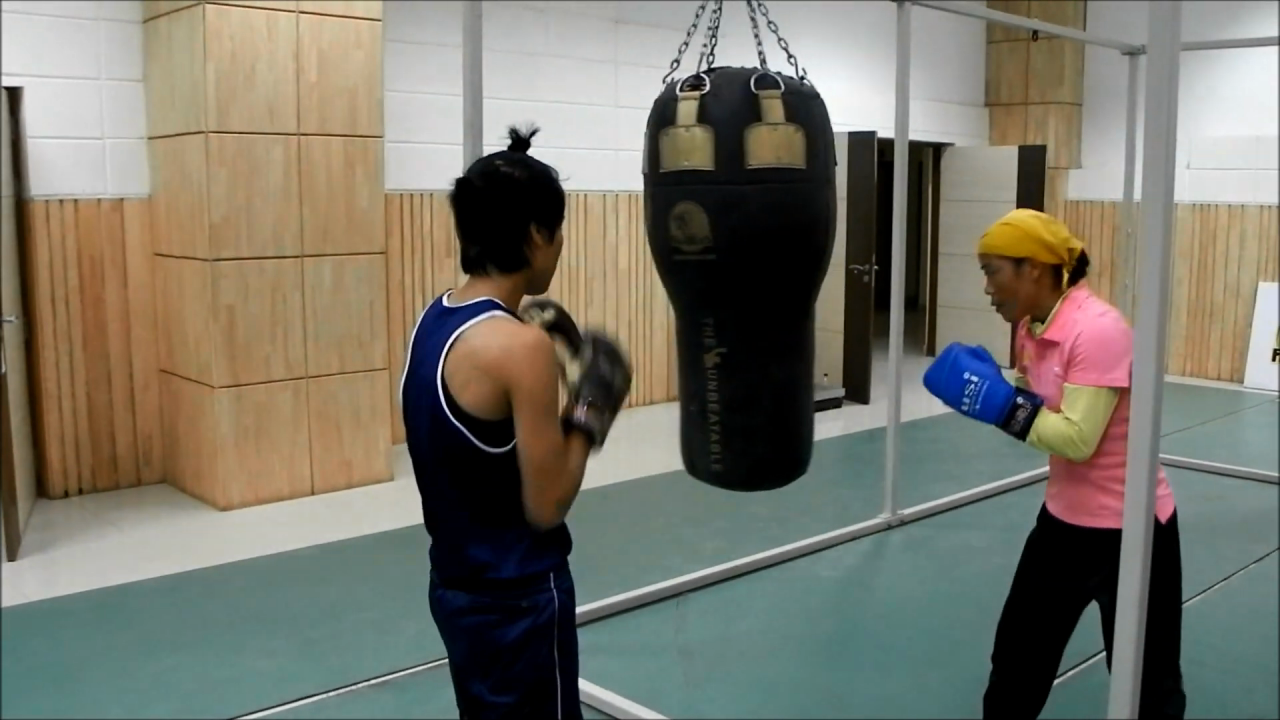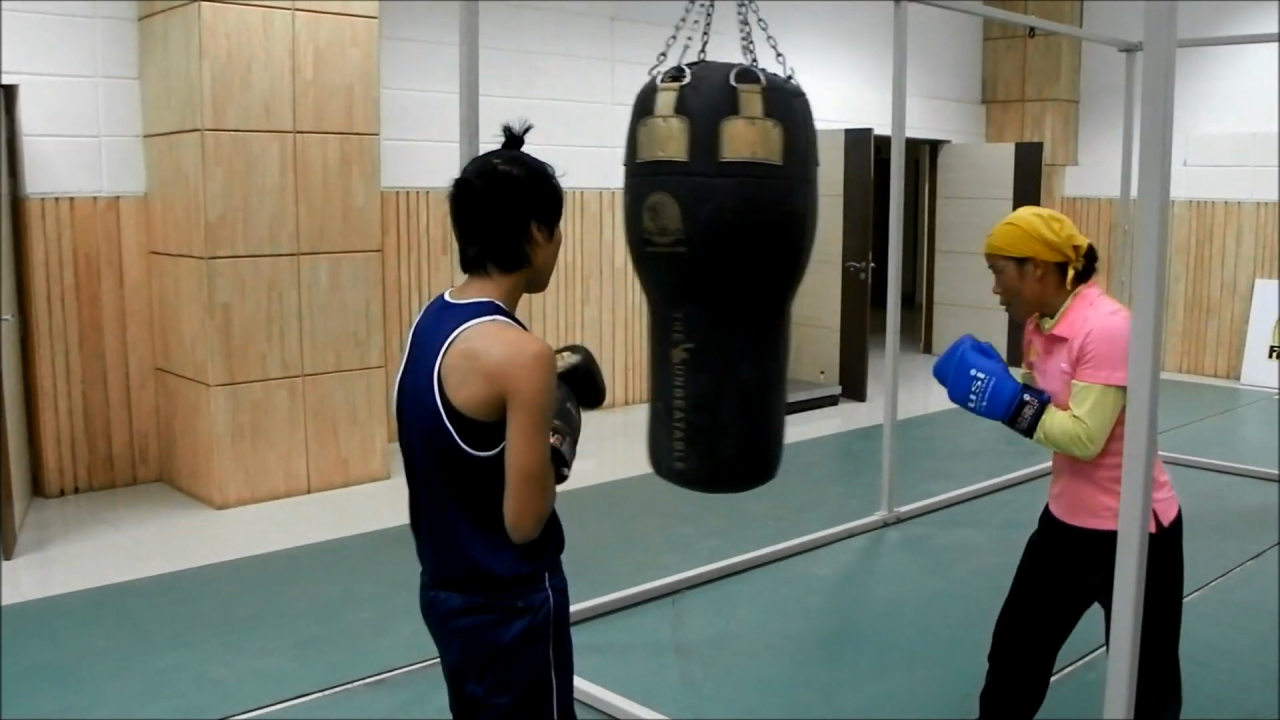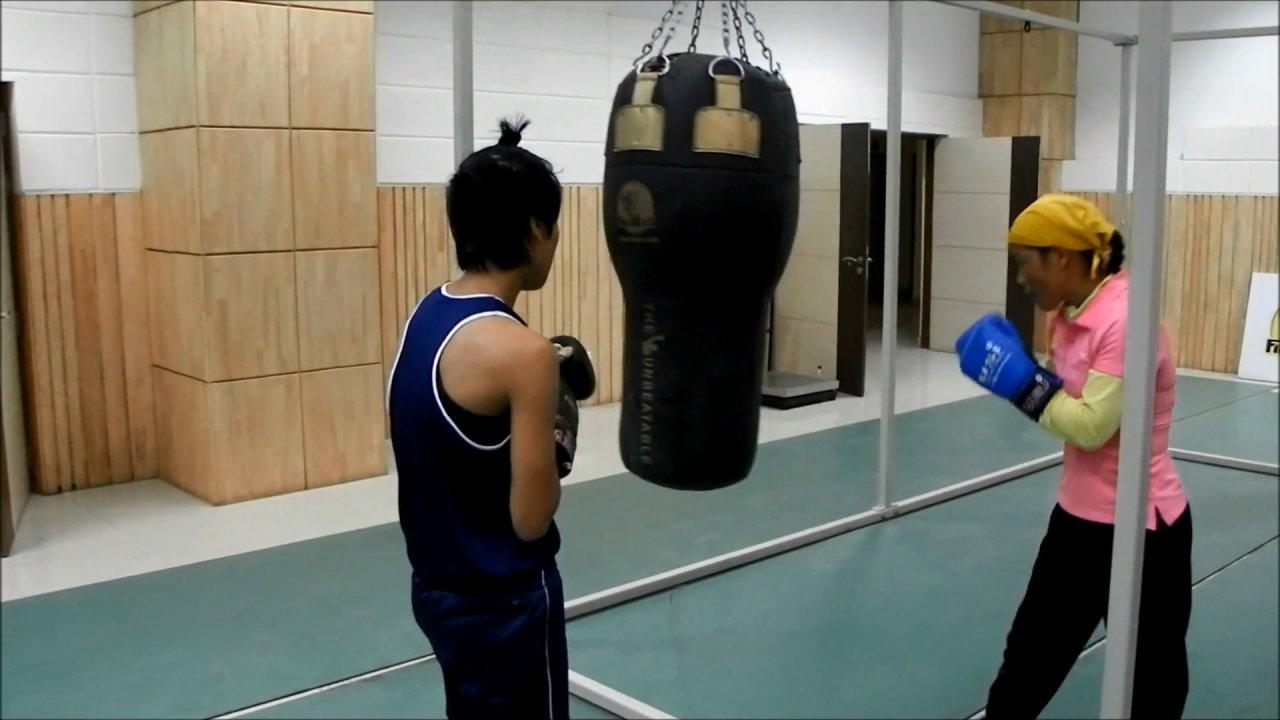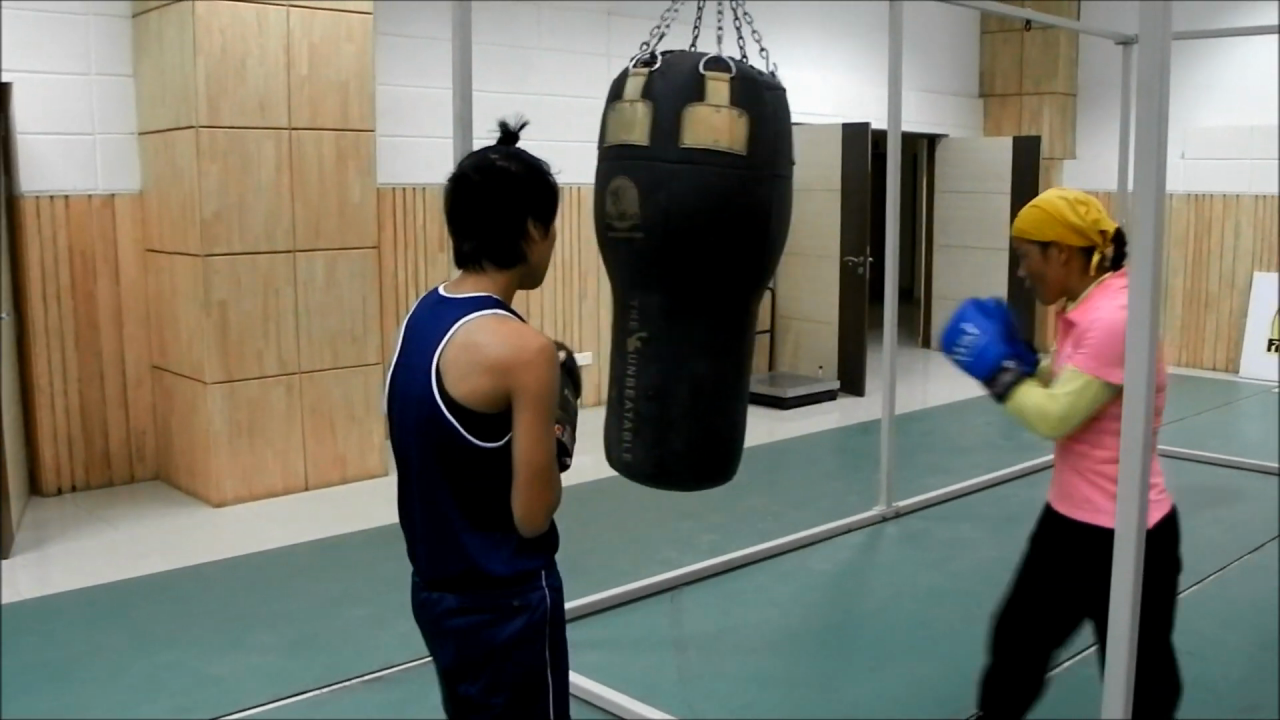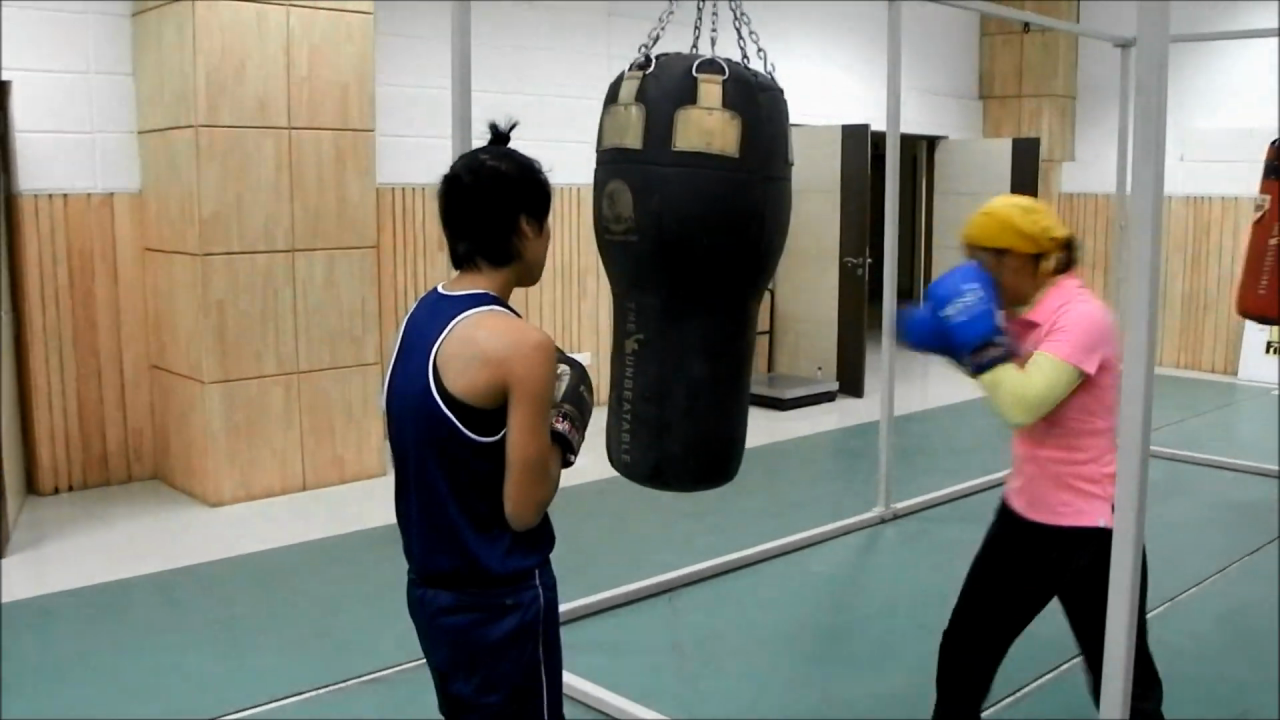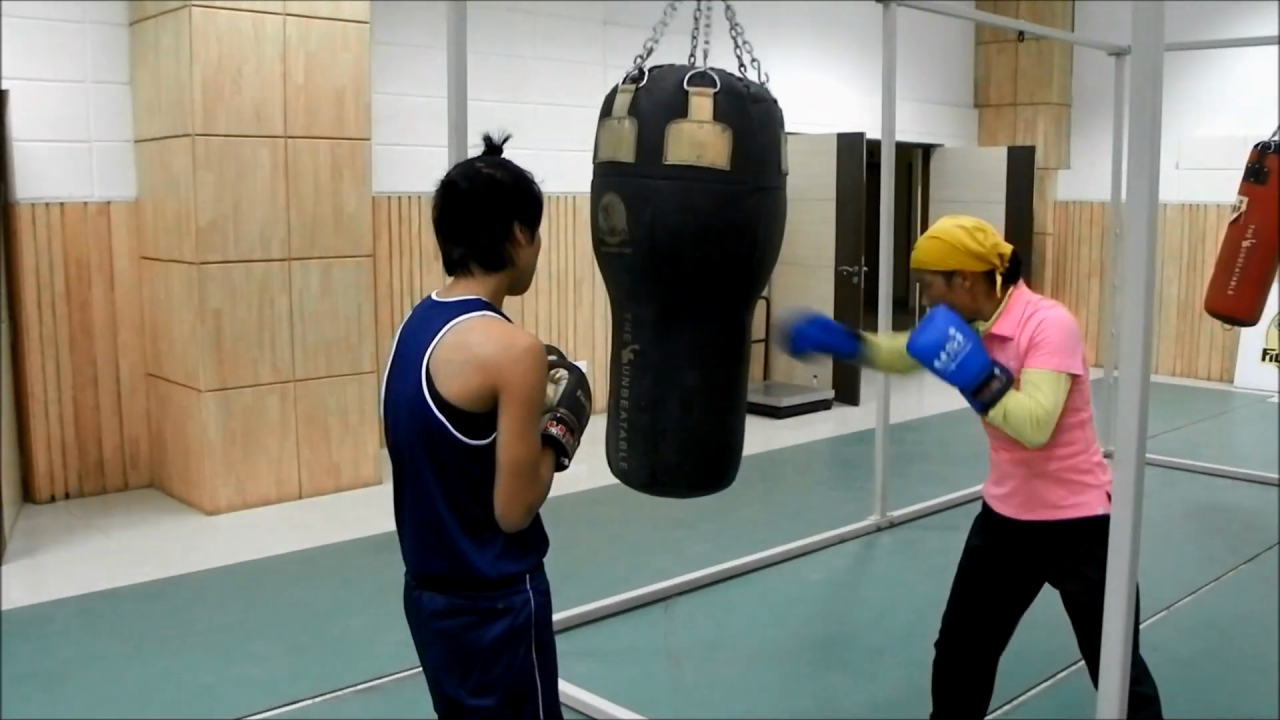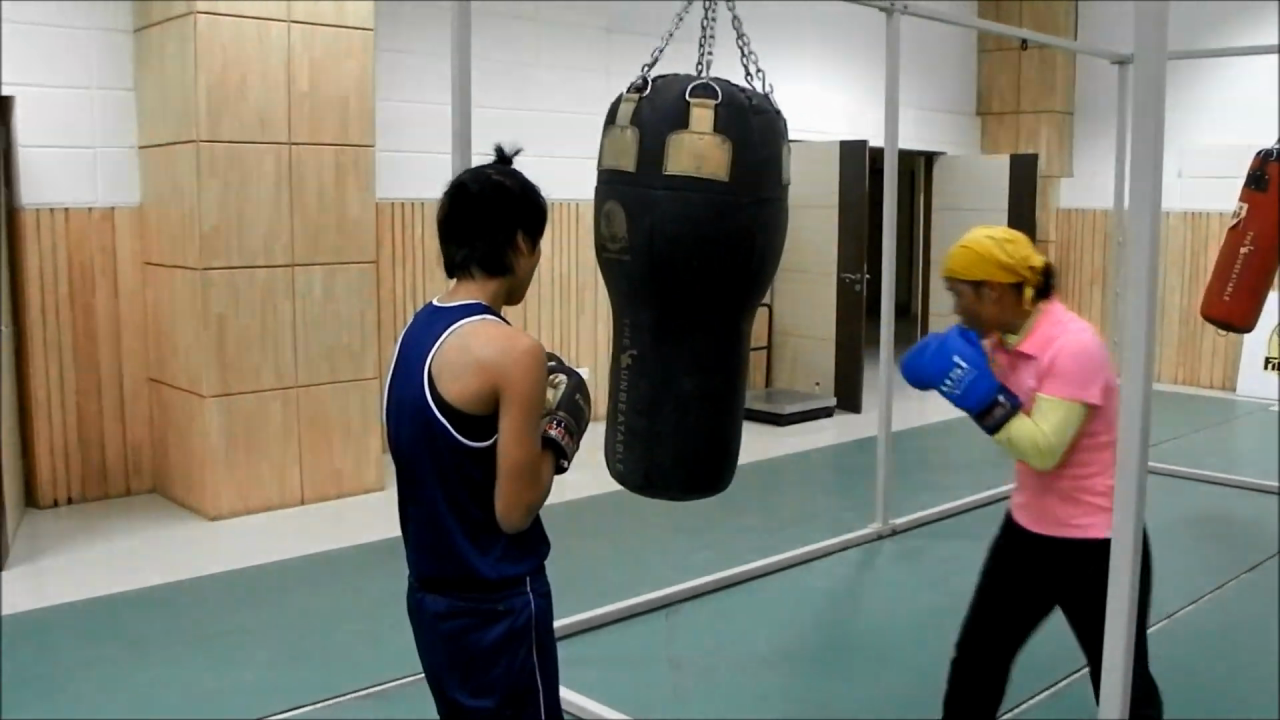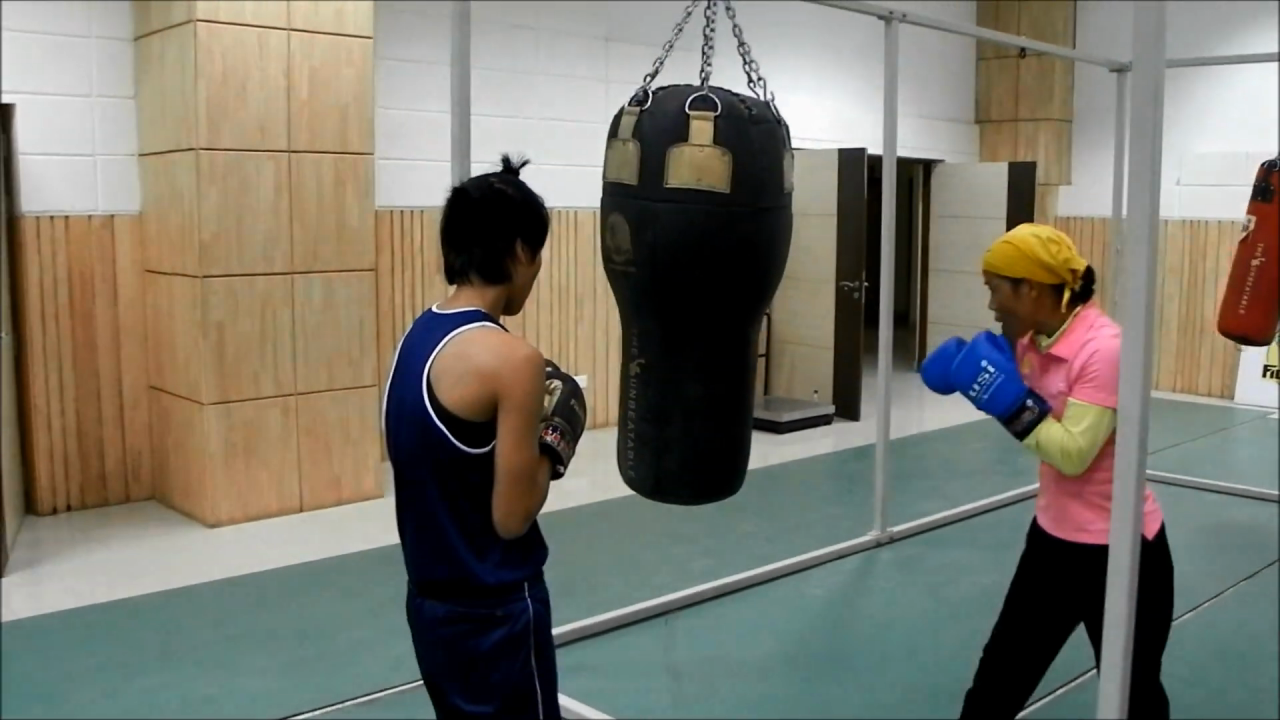
dt=0.2s
person 1, frame 1
left shoulder: (436, 318)
right shoulder: (518, 344)
right elbow: (547, 506)
right wrist: (591, 406)
left hip: (457, 583)
right hip: (516, 599)
person 1, frame 2
left shoulder: (433, 319)
right shoulder: (518, 354)
right elbow: (524, 522)
right wrist: (557, 440)
left hip: (447, 585)
right hip: (508, 601)
person 1, frame 3
left shoulder: (426, 315)
right shoulder: (519, 350)
right elbow: (531, 519)
right wrist: (557, 437)
left hip: (439, 584)
right hip: (502, 600)
person 1, frame 4
left shoulder: (423, 316)
right shoulder: (521, 349)
right elbow: (531, 515)
right wrist: (557, 431)
left hip: (438, 586)
right hip: (503, 601)
person 1, frame 5
left shoulder: (423, 316)
right shoulder: (519, 345)
right elbow: (524, 508)
right wrist: (566, 425)
left hip: (434, 585)
right hip: (497, 599)
person 1, frame 6
left shoulder: (417, 324)
right shoulder: (511, 349)
right elbow: (514, 509)
right wrist: (561, 428)
left hip: (431, 590)
right hip: (493, 604)
person 1, frame 7
left shoulder: (418, 329)
right shoulder: (511, 351)
right elbow: (515, 510)
right wrist: (559, 433)
left hip: (433, 594)
right hip: (495, 606)
person 1, frame 8
left shoulder: (418, 337)
right shoulder: (510, 359)
right elbow: (512, 515)
right wrist: (556, 440)
left hip: (433, 600)
right hip: (494, 611)
person 2, frame 1
left shoulder: (1098, 329)
right shoulder: (1031, 329)
left elbow: (1078, 440)
left wrist: (999, 402)
right wrist: (975, 385)
left hip: (1129, 530)
right hip: (1064, 520)
right knee: (1018, 650)
person 2, frame 2
left shoulder: (1108, 328)
right shoulder: (1040, 326)
left elbow: (1086, 438)
left wrist: (1006, 399)
right wrist: (989, 383)
right hip: (1066, 522)
right knee: (1015, 649)
person 2, frame 3
left shoulder: (1126, 320)
right shoulder: (1068, 315)
left elbow: (1091, 428)
left wrist: (1018, 378)
right wrist: (1021, 370)
left hip: (1140, 532)
right hip: (1078, 518)
right knee: (1032, 646)
person 2, frame 4
left shoulder: (1114, 317)
right shoulder: (1085, 309)
left elbow: (1053, 418)
left wrist: (991, 361)
right wrist: (1019, 357)
left hip: (1124, 531)
right hip: (1070, 516)
right knee: (1016, 634)
person 2, frame 5
left shoulder: (1080, 316)
right shoulder: (1021, 312)
left elbow: (1022, 405)
left wrist: (981, 342)
right wrist: (943, 339)
left hip: (1088, 527)
right hip: (1027, 517)
right knee: (964, 645)
person 2, frame 6
left shoulder: (1050, 323)
right shoulder: (961, 324)
left elbow: (1036, 428)
right elbow: (901, 351)
left wrist: (972, 370)
right wrist: (840, 340)
left hip: (1081, 521)
right hip: (1006, 514)
right knee: (961, 649)
person 2, frame 7
left shoulder: (1074, 344)
right shoulder: (1001, 339)
left elbow: (1045, 450)
right elbow: (1002, 408)
left wrist: (981, 395)
right wrist: (944, 371)
left hip: (1096, 542)
right hip: (1028, 530)
right knee: (976, 656)
person 2, frame 8
left shoulder: (1105, 349)
right shoulder: (1033, 340)
left elbow: (1073, 455)
right elbow: (1036, 423)
left wrist: (1009, 399)
right wrist: (971, 374)
right hip: (1053, 534)
right knee: (1006, 660)
